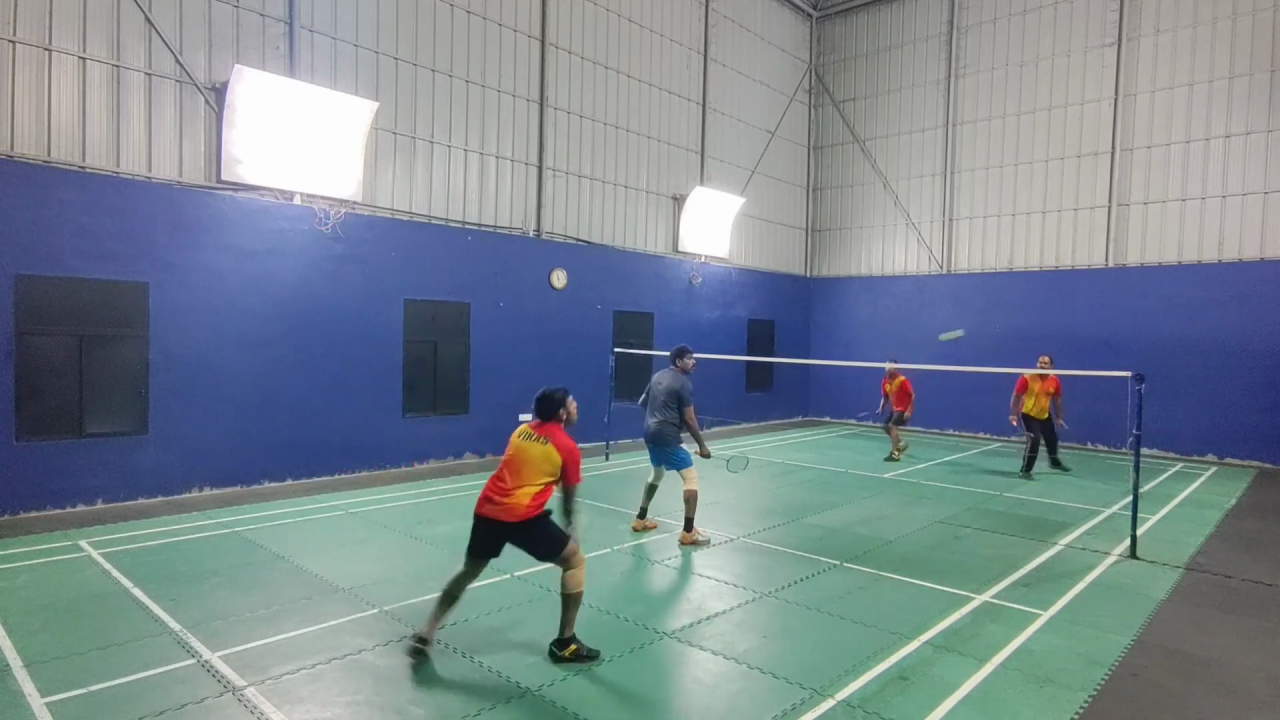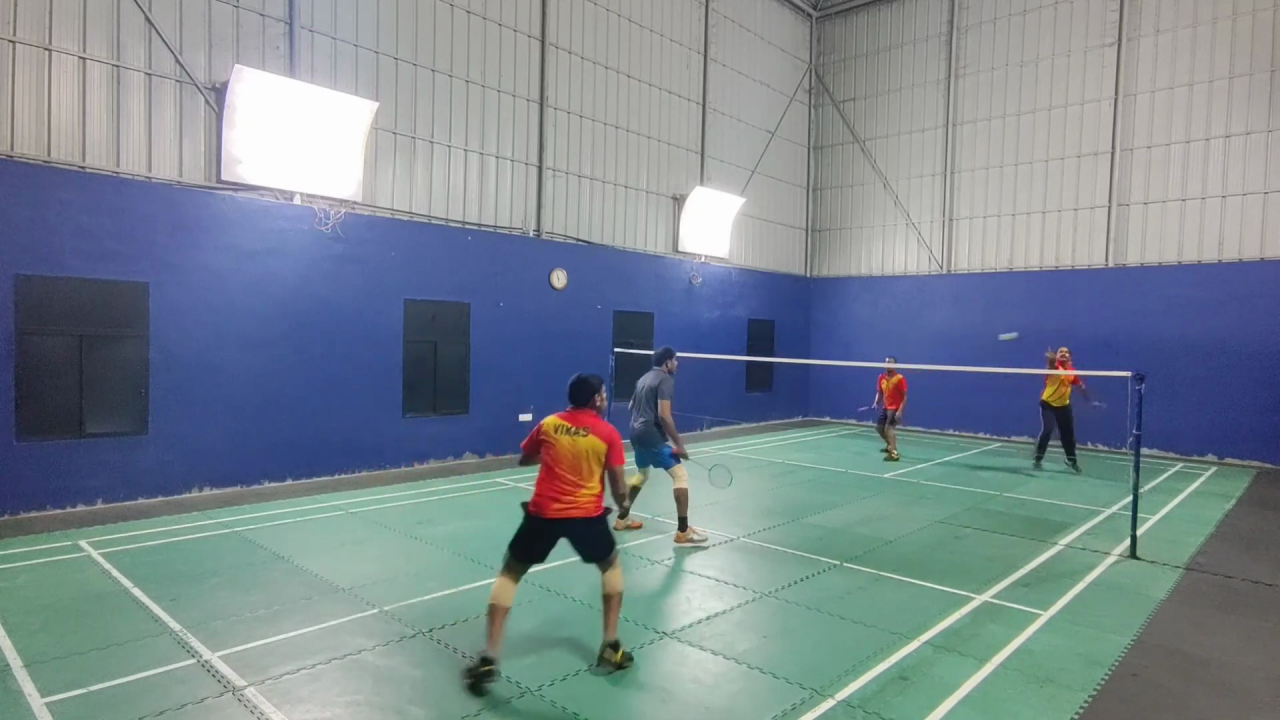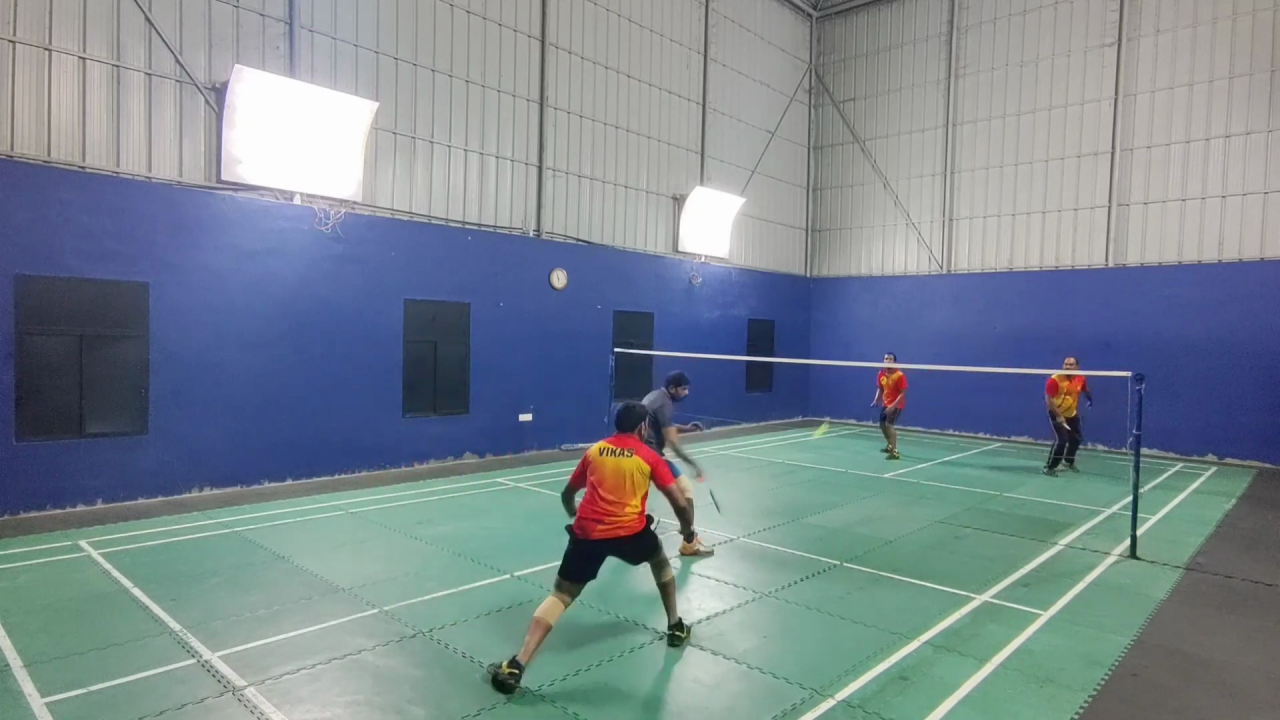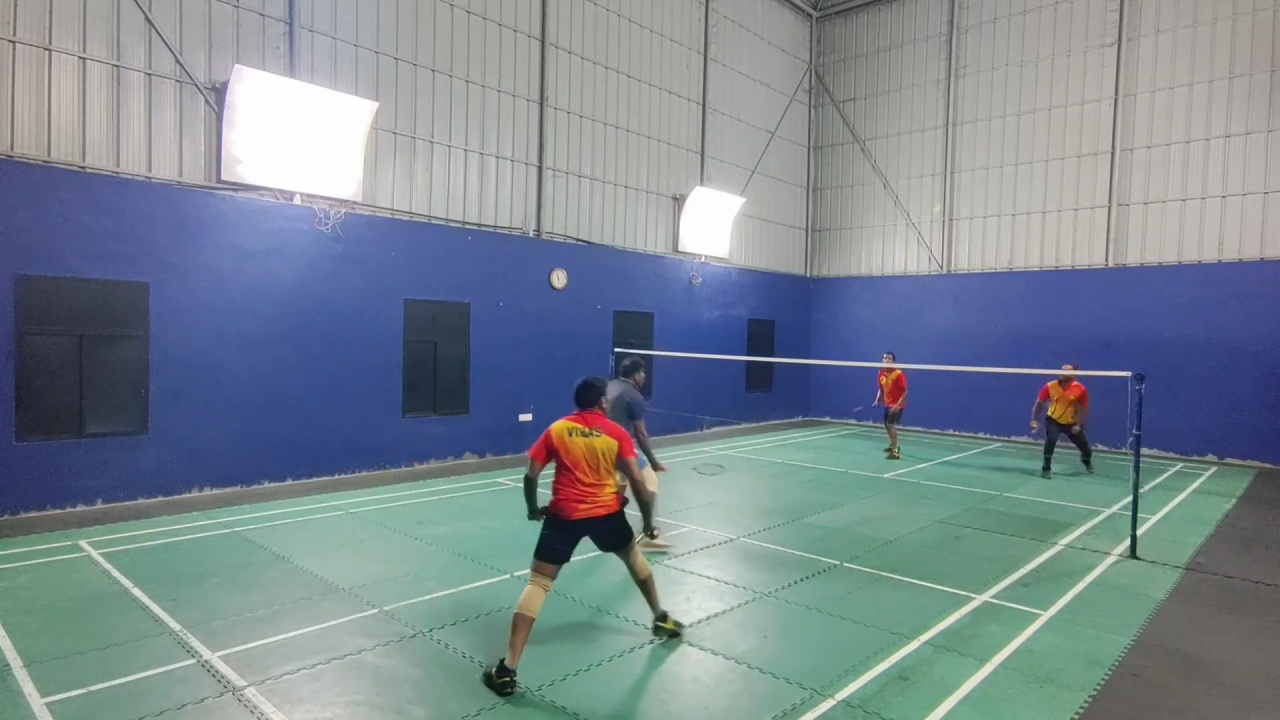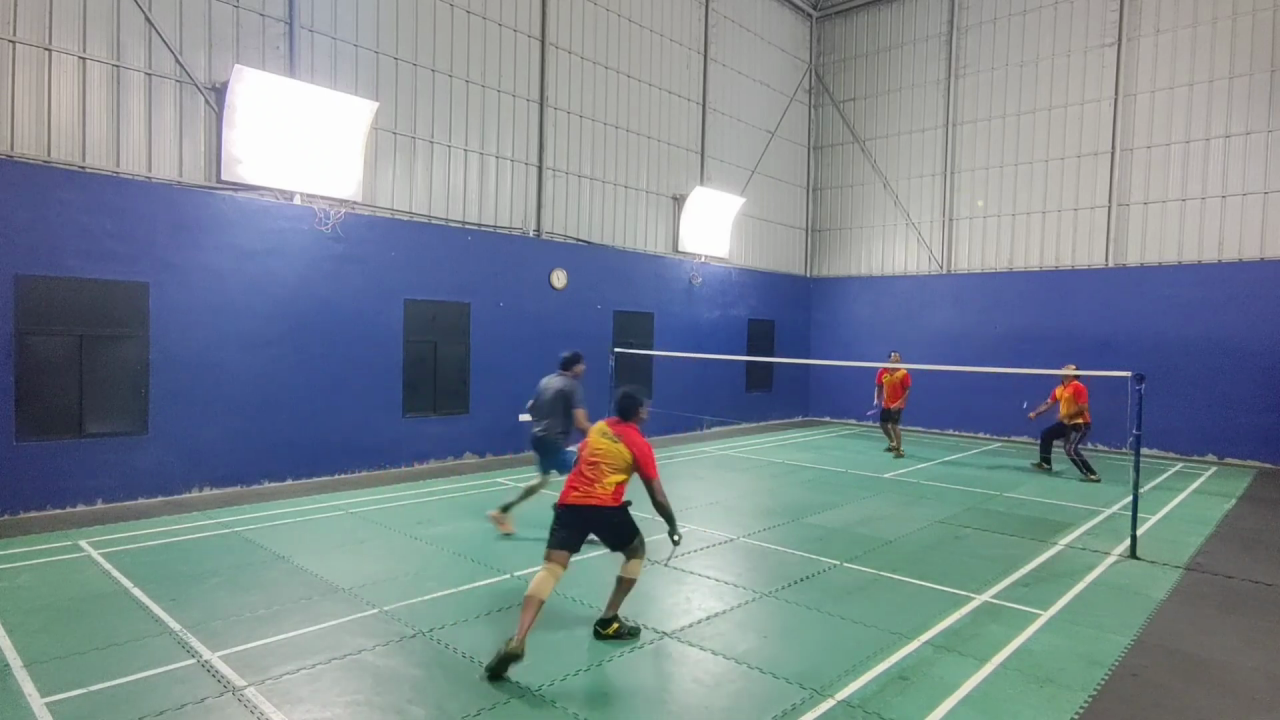
dt=0.4s
person 1, frame 1
left shoulder: (522, 430)
right shoulder: (568, 448)
right elbow: (568, 498)
right wrist: (569, 519)
left hip: (487, 510)
right hip: (524, 517)
left knee: (469, 572)
right knee: (575, 561)
left ankle: (426, 635)
right ankle: (565, 644)
person 1, frame 2
left shoulder: (548, 424)
right shoulder: (608, 434)
left elbow: (523, 459)
right elbow: (619, 489)
right wrist: (623, 504)
left hip: (542, 513)
right hip: (587, 515)
left knee: (509, 575)
right knee: (612, 568)
left ankle: (490, 658)
right ankle: (610, 648)
person 1, frame 3
left shoulder: (595, 450)
right shoulder: (650, 457)
left elbow: (568, 492)
right elbow: (680, 503)
left wrist: (572, 512)
right wrist: (687, 528)
left hip: (588, 533)
right hip: (630, 531)
left knee: (559, 598)
right knee: (660, 561)
left ankle: (517, 665)
right ankle: (675, 627)
person 1, frame 4
left shoulder: (556, 429)
right shoulder: (616, 433)
left elbow: (530, 475)
right elbow: (637, 482)
left wrist: (533, 507)
right wrist: (648, 520)
left hip: (563, 514)
right hip: (606, 512)
left knee: (537, 584)
right knee: (632, 556)
left ankle: (508, 668)
right ankle: (662, 620)
person 1, frame 5
left shoulder: (598, 428)
right shoulder: (641, 445)
right elbow: (658, 499)
right wrist: (673, 526)
left hip: (569, 502)
right hip: (603, 508)
left knee: (549, 571)
right knee: (637, 551)
left ankle: (515, 645)
right ankle: (608, 621)
person 2, frame 1
left shoulder: (657, 376)
right shoulder: (683, 383)
left elbow: (642, 402)
right elbow: (689, 420)
right wrist: (702, 445)
left hip: (650, 433)
right hip: (667, 436)
left knee: (657, 474)
right knee: (690, 477)
left ankle: (641, 519)
right ankle: (688, 532)
person 2, frame 2
left shoulder: (644, 378)
right shoulder: (665, 380)
left elbow: (632, 408)
right elbow: (664, 415)
right wrist: (678, 443)
left hip: (636, 434)
right hip: (651, 437)
left knee: (642, 475)
right knee: (680, 476)
left ankle: (622, 518)
right ankle: (683, 530)
person 2, frame 3
left shoulder: (652, 398)
right shoulder: (664, 406)
right elbow: (672, 442)
left wrist: (686, 428)
right wrist: (694, 465)
right knee: (685, 488)
right ankle: (690, 543)
person 2, frame 4
left shoulder: (606, 387)
right shoulder: (634, 396)
right elbow: (641, 433)
right wrist: (654, 462)
right knee: (650, 480)
right ankle: (649, 536)
person 2, frame 5
left shoulder: (545, 381)
right shoulder: (573, 386)
left elbow: (530, 407)
right elbow: (581, 424)
left hip: (538, 438)
right hip: (553, 442)
left knee: (543, 480)
left ankle: (502, 513)
